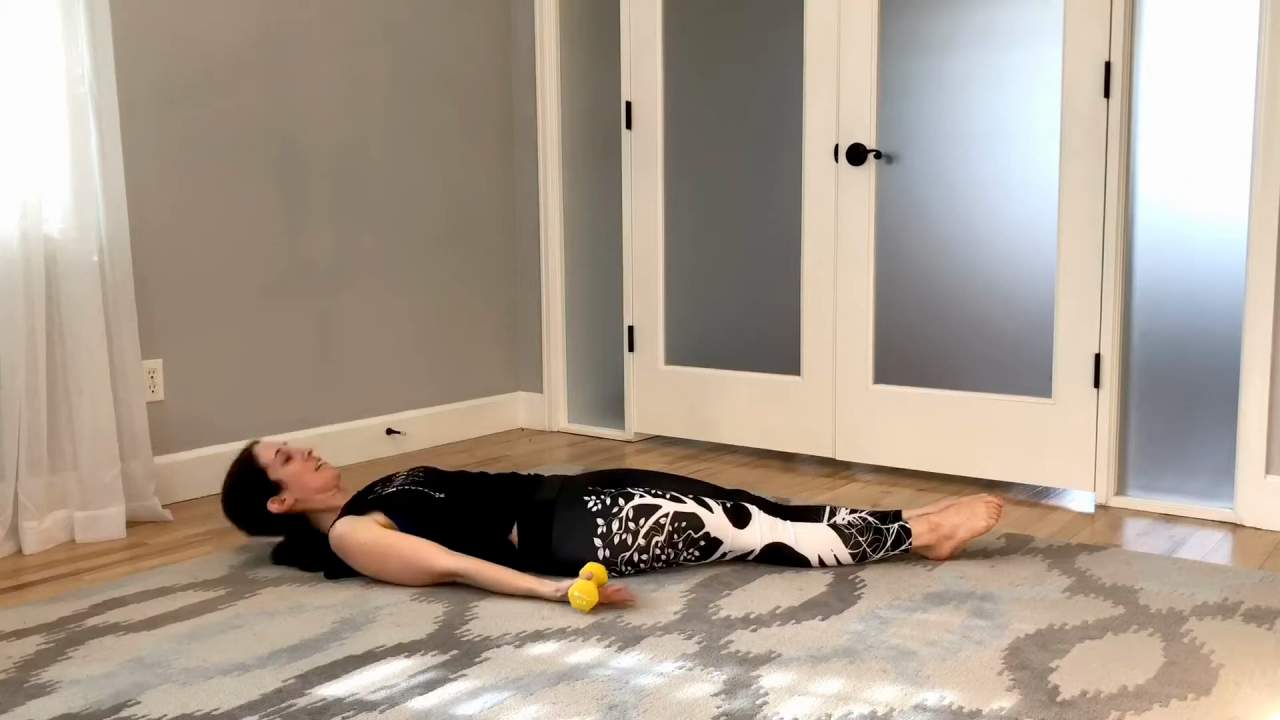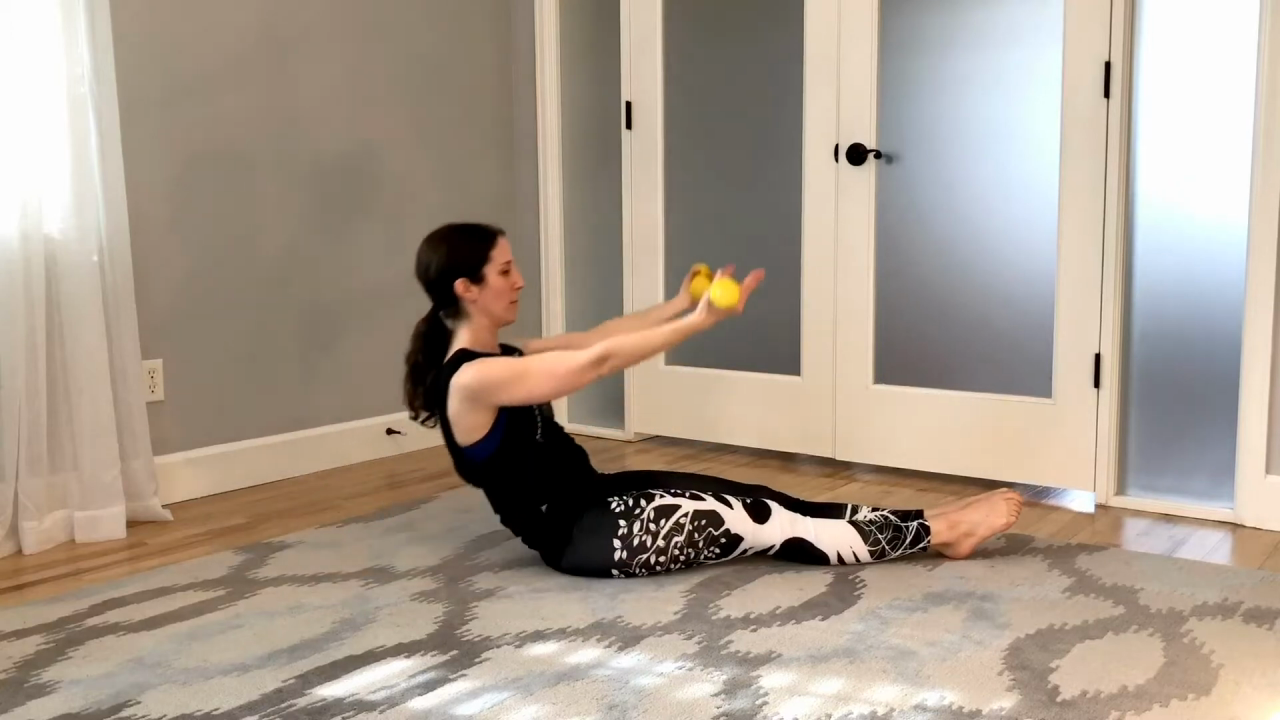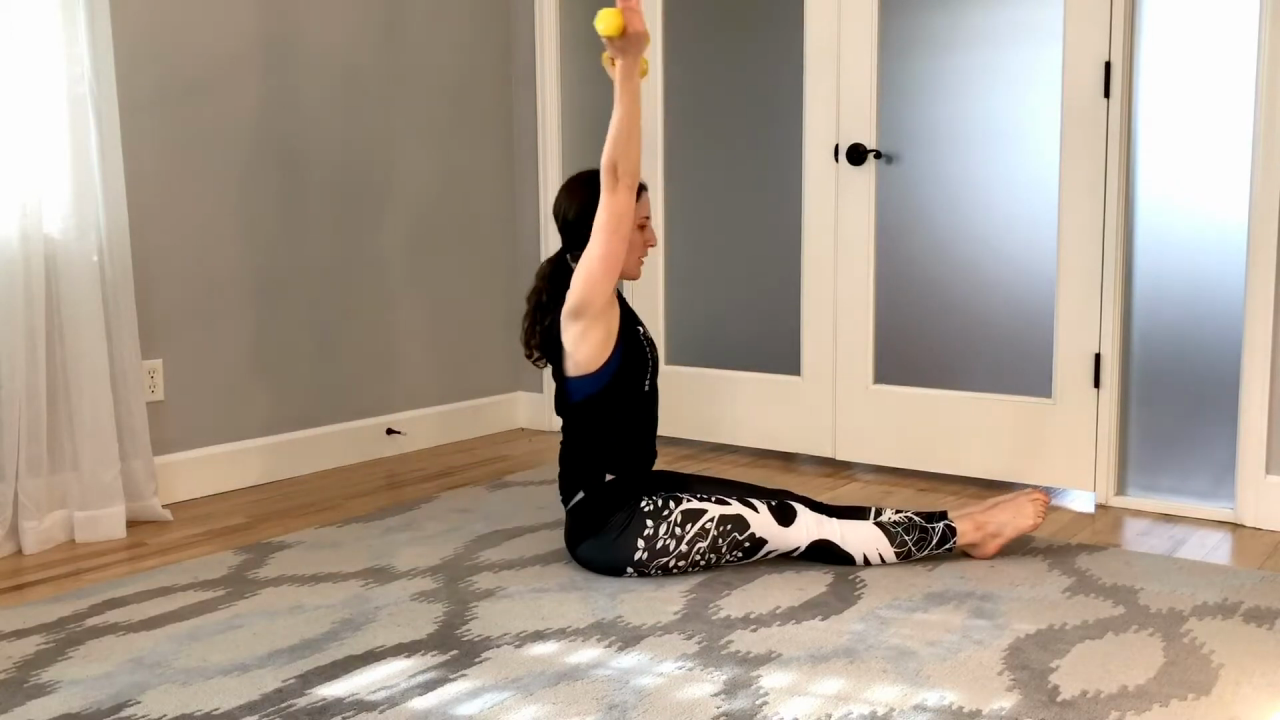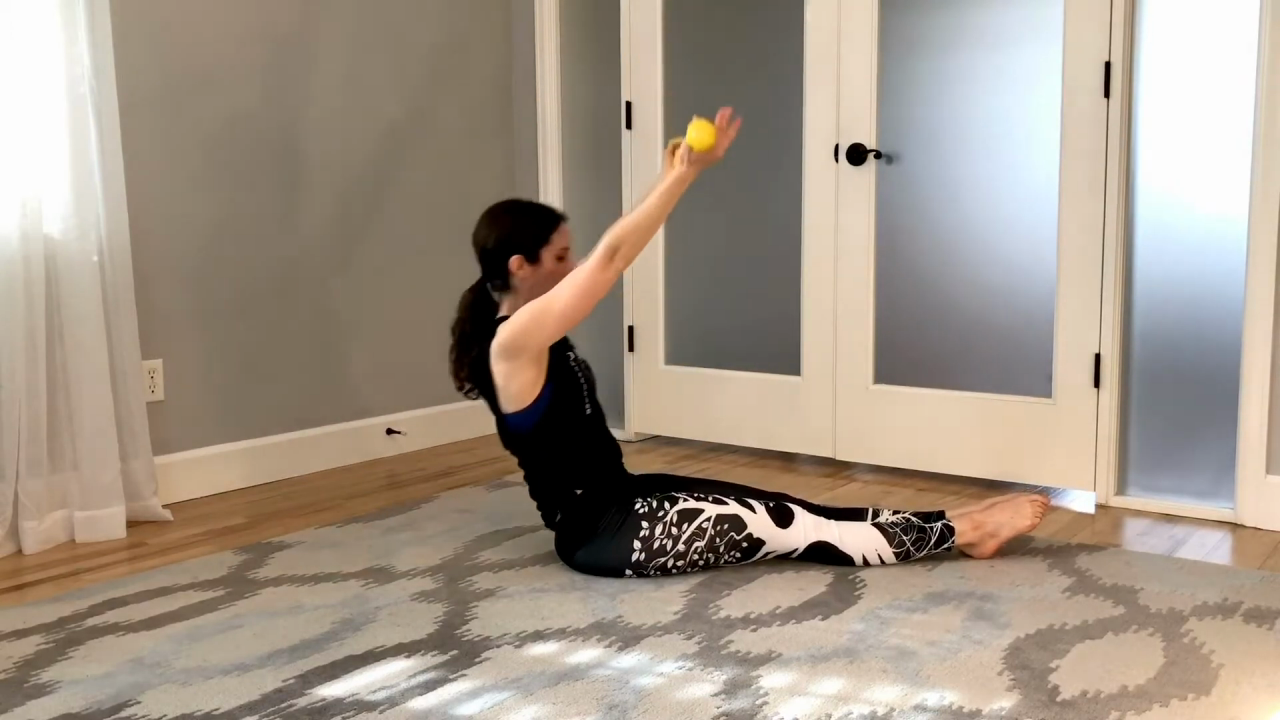
dt=0.7s
person 1, frame 1
left shoulder: (374, 499)
right shoulder: (349, 535)
right elbow: (455, 566)
right wrist: (557, 590)
left hip: (563, 500)
right hip: (567, 535)
left knee: (740, 506)
right knee: (745, 530)
left ankle: (901, 521)
right ankle: (912, 535)
person 1, frame 2
left shoulder: (495, 358)
right shoulder: (473, 381)
left elbow: (590, 339)
right elbow: (597, 361)
left wrist: (676, 306)
right wrist: (697, 322)
left hip: (599, 500)
right hip: (582, 535)
left knee: (759, 503)
right knee: (759, 524)
left ankle: (931, 525)
right ankle: (934, 533)
person 1, frame 3
left shoulder: (599, 306)
right shoulder: (586, 305)
left elbow: (616, 189)
right elbow: (616, 188)
left wrist: (626, 74)
right wrist: (627, 71)
left hip: (631, 500)
right hip: (611, 527)
left knee: (794, 510)
right knee: (788, 527)
left ankle: (954, 525)
right ankle: (962, 532)
person 1, frame 4
left shoulder: (525, 327)
right shoulder: (515, 339)
left elbow: (604, 256)
right elbow: (608, 257)
left wrist: (676, 174)
right wrist: (685, 173)
left hip: (617, 506)
right hip: (597, 530)
left knee: (781, 511)
right knee: (780, 526)
left ankle: (948, 527)
right ankle: (955, 531)
